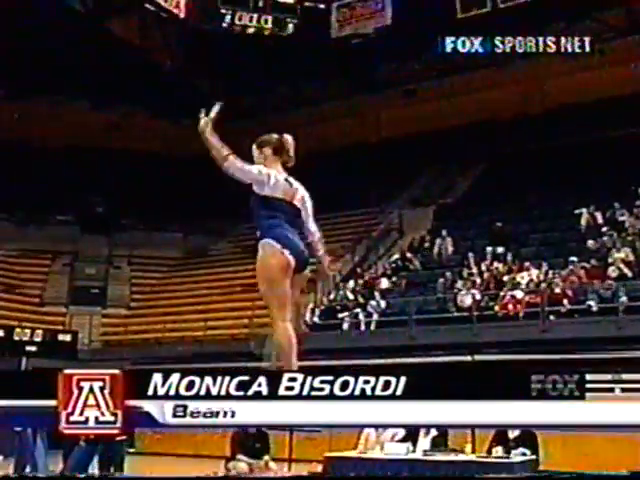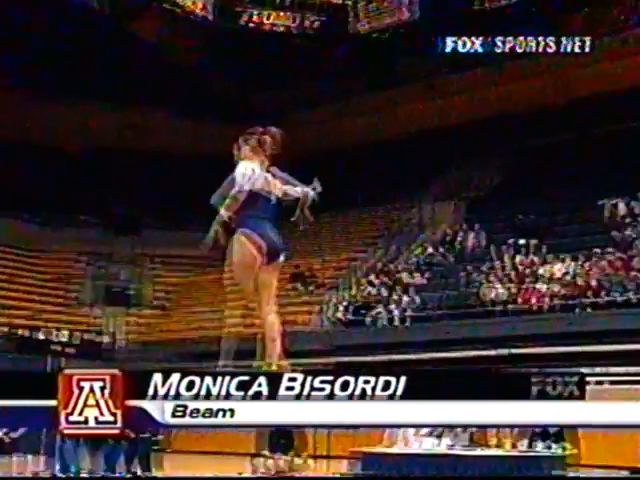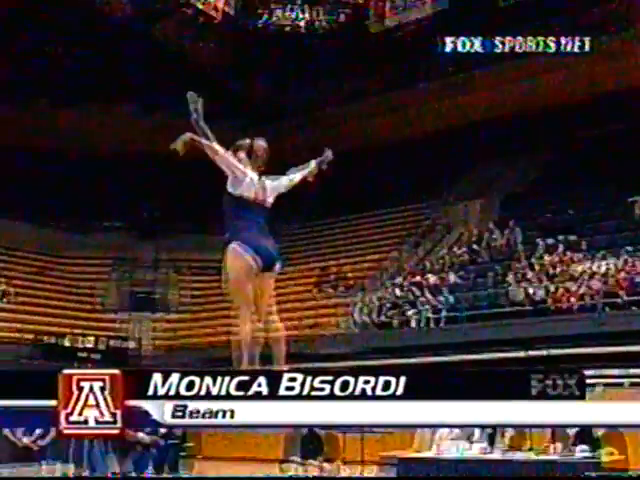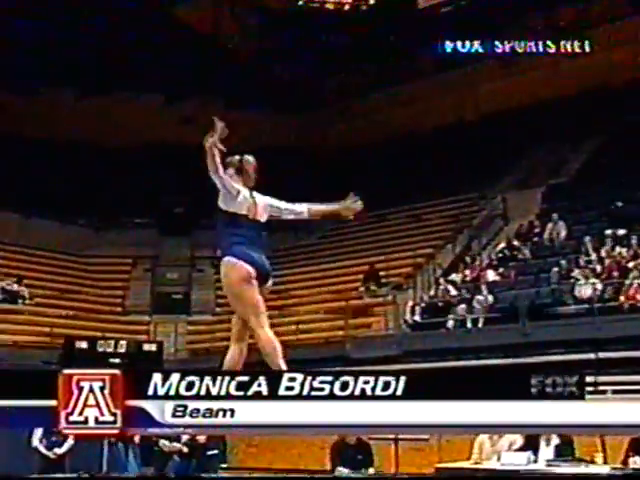
dt=0.5s
person 1, frame 1
left shoulder: (267, 176)
right shoulder: (298, 188)
left elbow: (232, 164)
right elbow: (311, 230)
left wrist: (207, 133)
right wrist: (323, 257)
left hip: (276, 248)
right hip: (297, 250)
left knee: (279, 318)
right knee: (284, 317)
right ankle: (286, 370)
person 1, frame 2
left shoulder: (247, 168)
right shoulder: (274, 177)
left elbow: (240, 192)
right elbow: (306, 193)
left wrist: (220, 222)
left hip: (250, 237)
right hip: (272, 242)
right knee: (267, 307)
right ankle: (272, 363)
person 1, frame 3
left shoulder: (240, 175)
right shoulder: (268, 185)
left elbow: (218, 152)
right elbow: (293, 177)
left wrist: (193, 138)
right wrist: (315, 165)
left hip: (243, 249)
right hip: (268, 251)
left knee: (245, 316)
right knee: (269, 315)
right ankle: (281, 370)
person 1, frame 4
left shoulder: (232, 193)
right shoulder: (264, 202)
left elbow: (216, 172)
right elbow: (302, 210)
left wrist: (212, 147)
right wrist: (339, 208)
left hip: (236, 263)
right hip: (260, 264)
left knee: (259, 326)
right knee: (238, 335)
